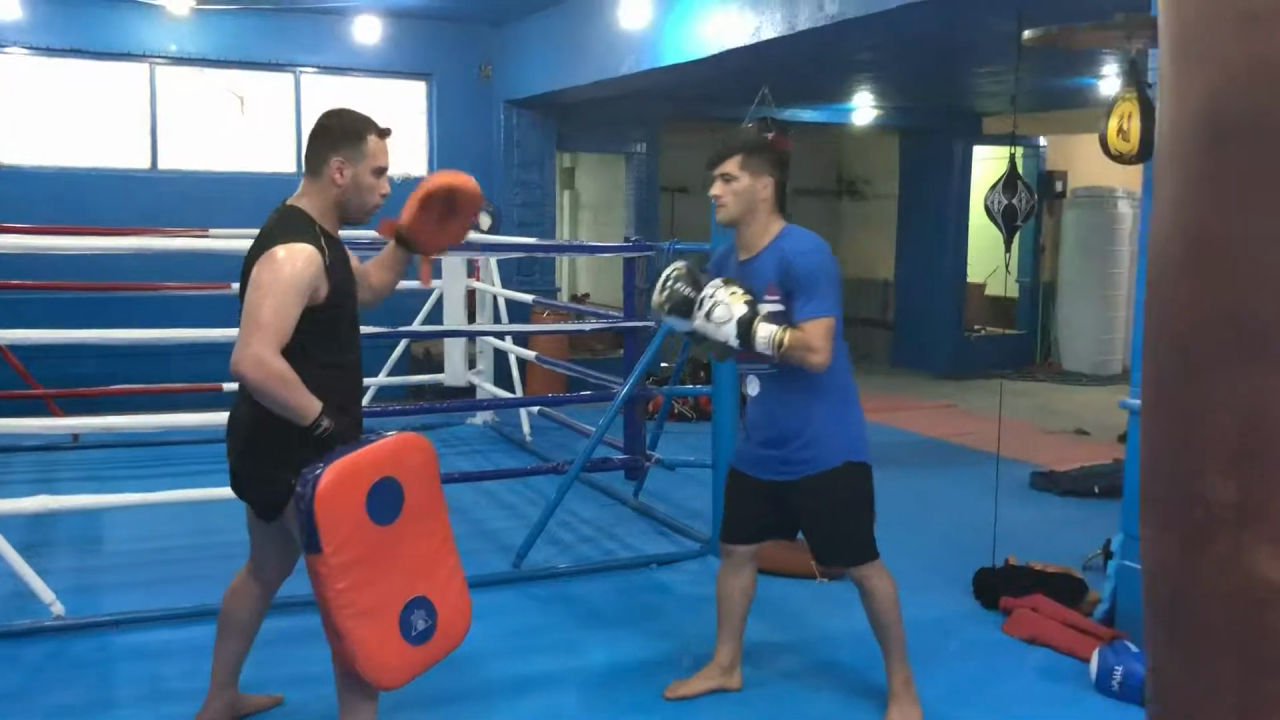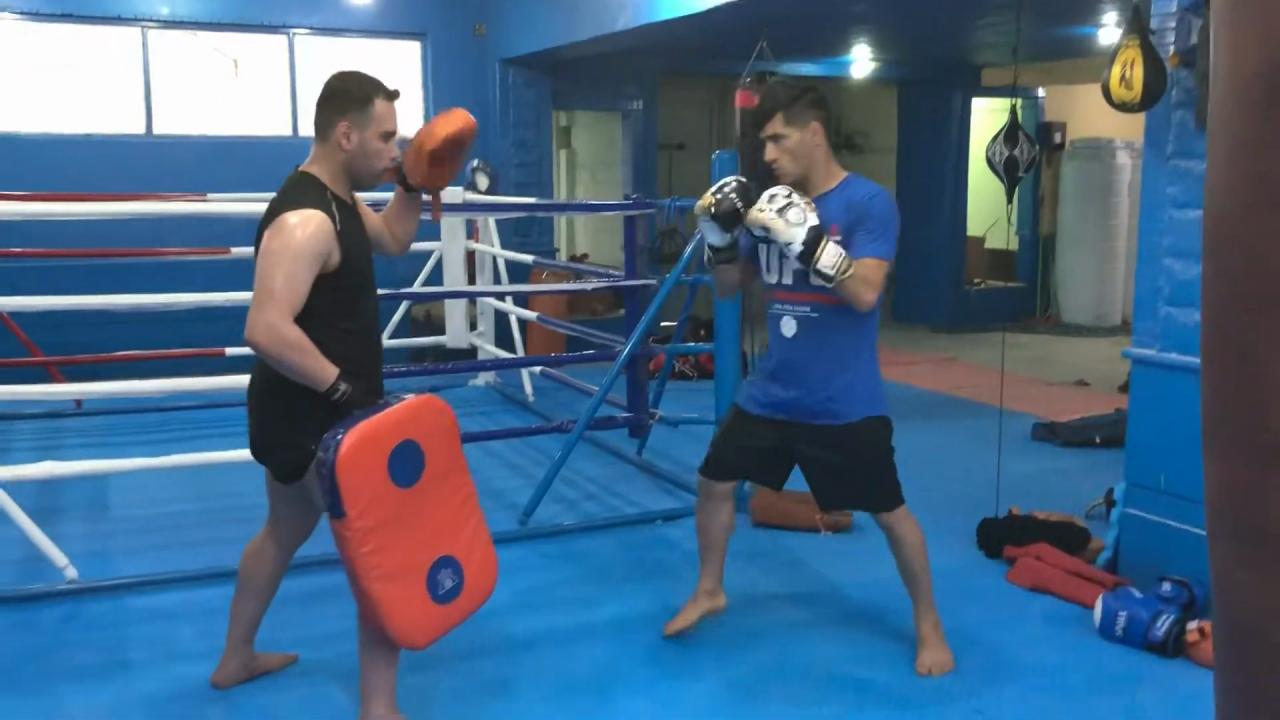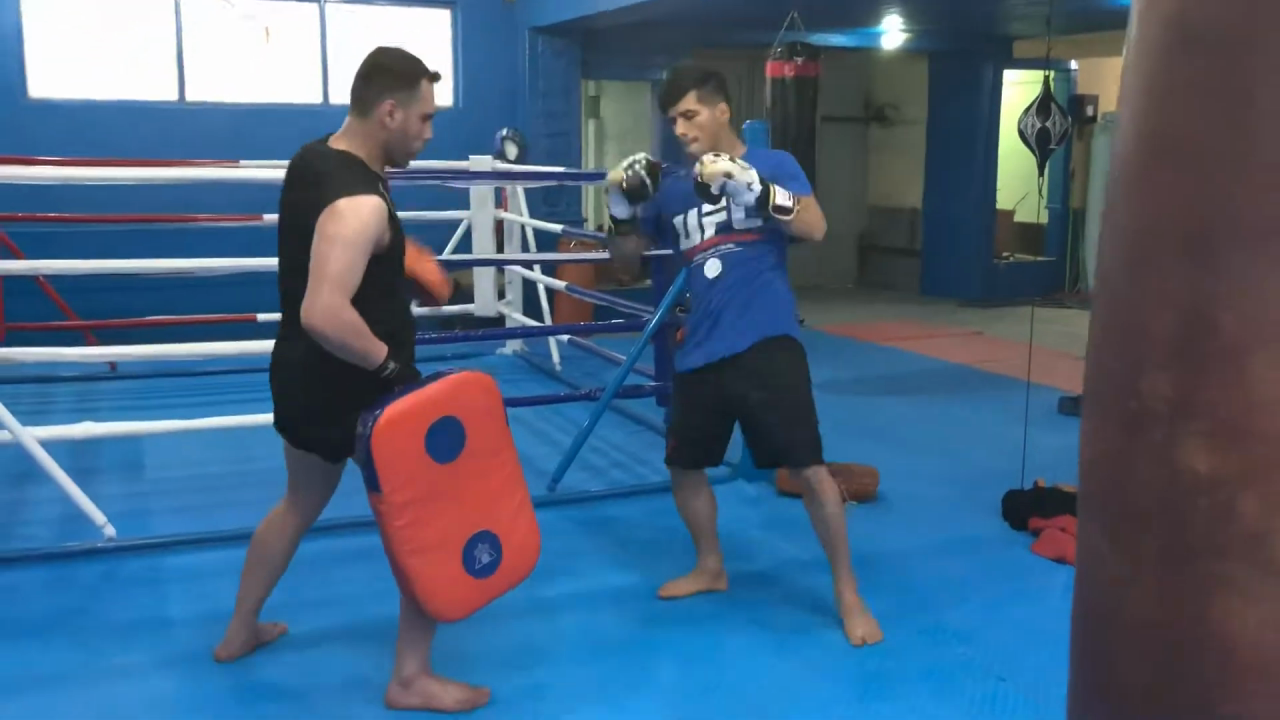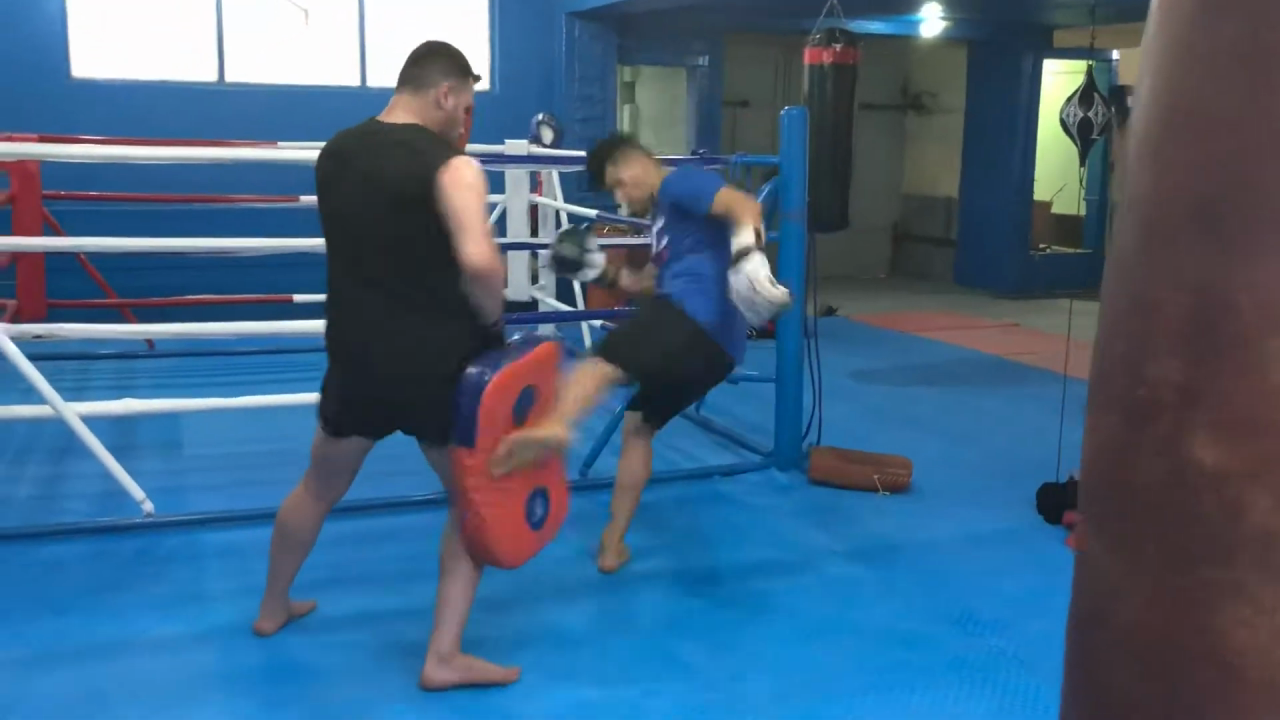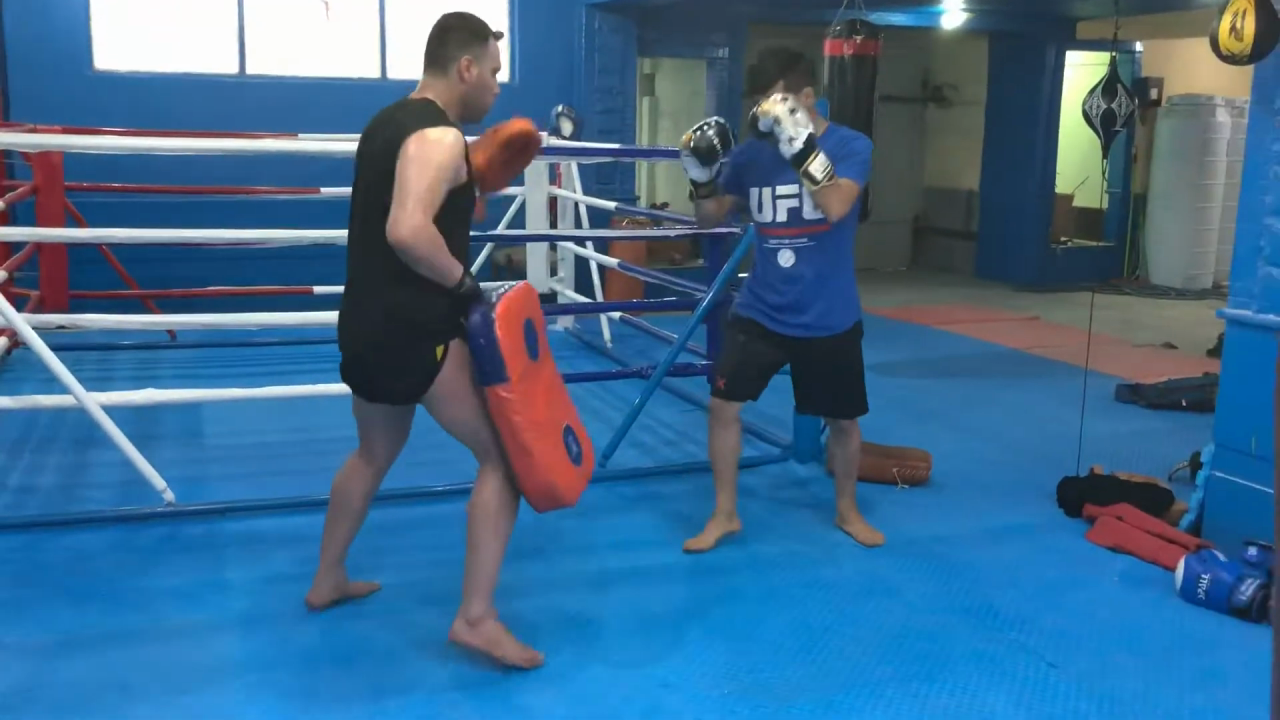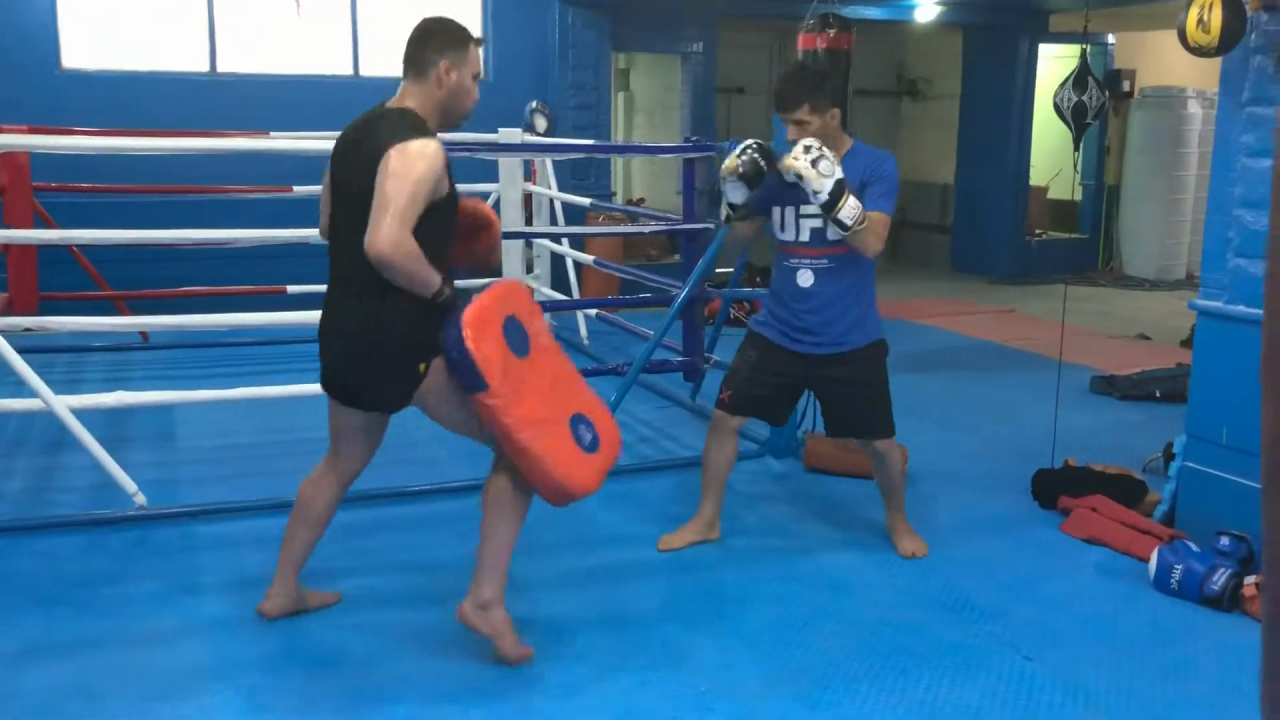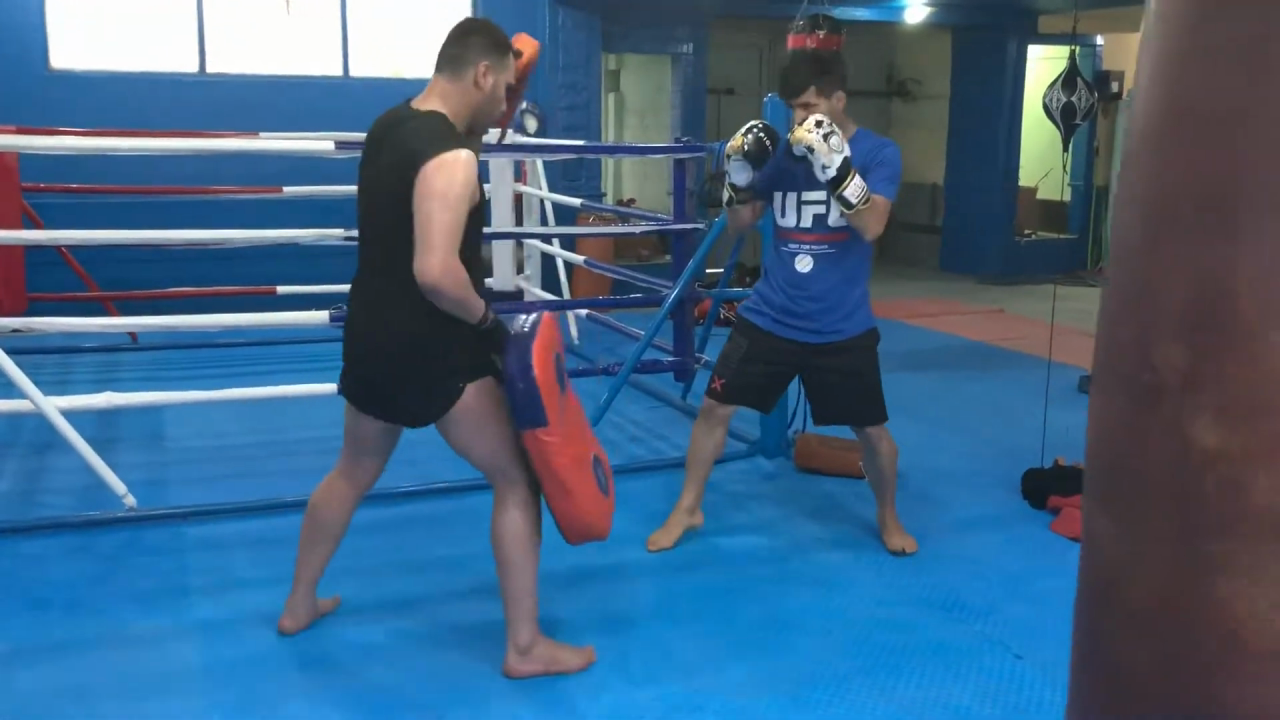
dt=0.7s
person 1, frame 1
left shoulder: (313, 235)
right shoulder: (295, 250)
left elbow: (364, 289)
right elbow: (253, 360)
left wrist: (409, 241)
right wrist: (327, 423)
left hip: (276, 446)
right hip: (294, 452)
left knee: (266, 570)
person 1, frame 2
left shoulder: (335, 199)
right shoulder: (306, 220)
left elbow: (393, 240)
right elbow: (266, 330)
left wrist: (416, 184)
right wrist: (345, 389)
left hip: (299, 412)
right hip: (316, 415)
left knee: (284, 531)
left ankle: (236, 658)
person 1, frame 3
left shoulder: (313, 159)
right shoulder: (356, 202)
right elbow: (324, 314)
left wrist: (392, 261)
right wrist: (391, 366)
left hip: (301, 378)
right hip: (352, 384)
left knee: (302, 503)
left ankle: (239, 631)
right ankle: (411, 680)
person 1, frame 4
left shoulder: (335, 151)
right shoulder: (454, 166)
right elbow: (480, 261)
right wrist: (489, 322)
left hip: (354, 361)
right hip: (436, 362)
left knee: (318, 489)
left ankle: (272, 607)
right ankle: (444, 656)
person 1, frame 5
left shoulder: (385, 123)
right shoulder: (439, 136)
right elbow: (407, 232)
left wrist: (476, 179)
right wrist: (464, 284)
left hip: (365, 321)
right hip: (419, 326)
left knee: (374, 453)
right knee: (503, 455)
left ankle: (328, 580)
right ankle: (476, 617)
person 1, frame 6
left shoulder: (359, 134)
right shoulder: (421, 148)
right elbow: (385, 245)
right wrist: (443, 290)
left hip: (347, 329)
right hip: (405, 335)
left knee: (345, 460)
left ankle: (284, 591)
right ankle: (486, 602)
person 1, frame 7
left shoulder: (388, 127)
right shoulder: (451, 158)
right elbow: (437, 272)
left wrist: (478, 121)
right wrist: (486, 320)
left hip: (369, 336)
right hip: (434, 349)
left knee: (354, 471)
right knee: (517, 482)
left ankle: (298, 604)
right ankle: (526, 646)
person 2, frame 1
left shoulder: (804, 254)
right shoulder: (724, 260)
left elbow: (816, 353)
left wrist: (743, 322)
right wrist: (691, 321)
left hip: (826, 448)
right hip: (760, 447)
left knee: (860, 564)
right knee: (736, 550)
right ankle: (725, 664)
person 2, frame 2
left shoulder: (869, 202)
right shoulder: (773, 204)
left elbow: (866, 294)
right elbow: (730, 282)
left wrist: (806, 237)
right wrist: (718, 234)
left hip: (847, 401)
right hip: (772, 391)
left knee: (890, 512)
right knee: (714, 481)
left ankle: (928, 625)
right ankle: (709, 589)
person 2, frame 3
left shoulder: (773, 164)
right shoulder: (672, 186)
left elbow: (815, 228)
right elbow: (625, 254)
left wrist: (750, 185)
right wrist: (624, 209)
left hip: (766, 342)
right hip: (700, 353)
left knee: (808, 468)
right knee: (686, 468)
left ankle: (847, 592)
right ankle: (709, 567)
person 2, frame 4
left shoulder: (683, 184)
right shoulder: (664, 217)
left elbow: (745, 207)
right elbow: (644, 283)
left wrist: (749, 259)
right wrist: (594, 267)
left hip: (686, 316)
right hip: (714, 339)
left knee: (600, 368)
right knee: (639, 425)
left ankle: (553, 431)
right ankle: (613, 543)
person 2, frame 5
left shoulder: (850, 145)
right shoulder: (752, 152)
left elbow: (836, 206)
right elbow: (710, 218)
left wrist: (800, 142)
right wrist: (701, 172)
left hip: (830, 318)
right hip: (760, 312)
left knee: (844, 420)
right knee: (723, 405)
left ankle: (847, 509)
right ankle: (725, 514)
person 2, frame 6
left shoulder: (876, 166)
right shoulder: (780, 166)
left elbow: (871, 243)
right elbow: (737, 240)
left wrist: (829, 187)
right wrist: (737, 193)
left hip: (849, 340)
right hip: (778, 332)
left knee: (879, 442)
right knee: (725, 419)
left ankle: (898, 521)
right ankle: (706, 519)
person 2, frame 7
left shoulder: (879, 152)
right shoulder: (782, 151)
left elbow: (870, 226)
right elbow: (739, 225)
left wrist: (835, 164)
right wrist: (739, 174)
left hip: (841, 328)
right hip: (769, 318)
left knee: (871, 428)
right knee: (715, 406)
left ankle: (888, 518)
right ankle: (687, 509)
